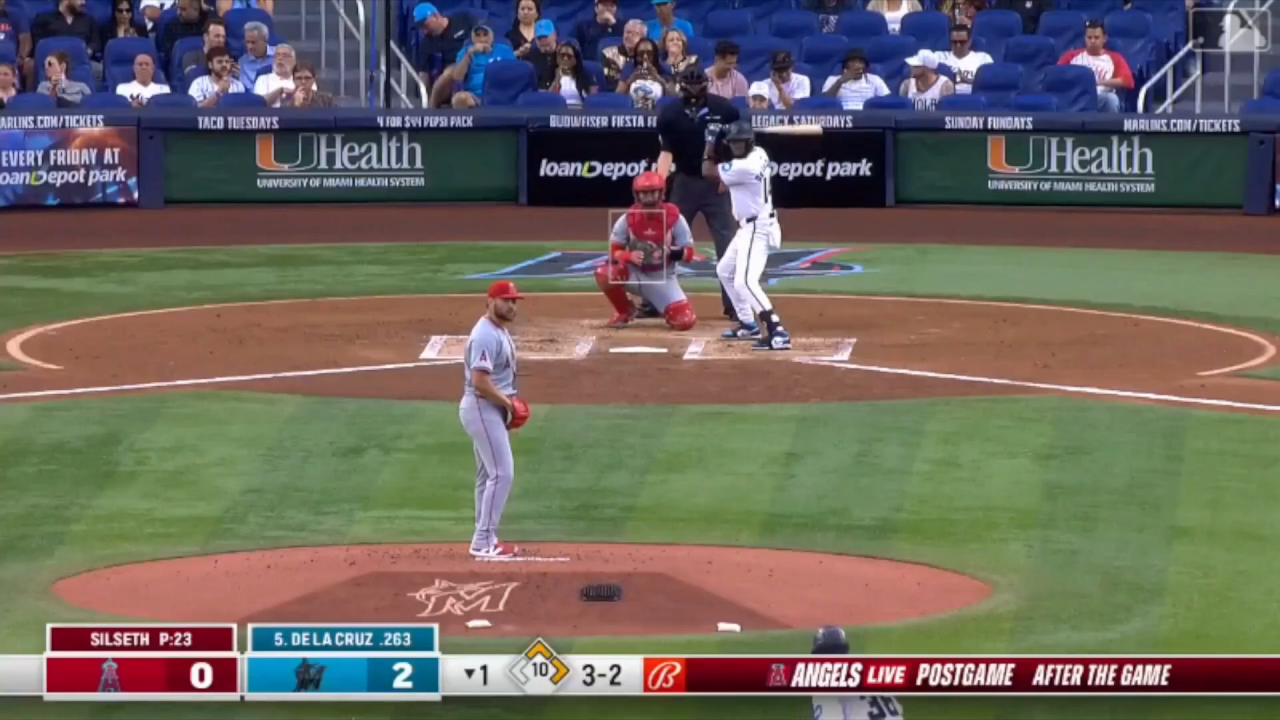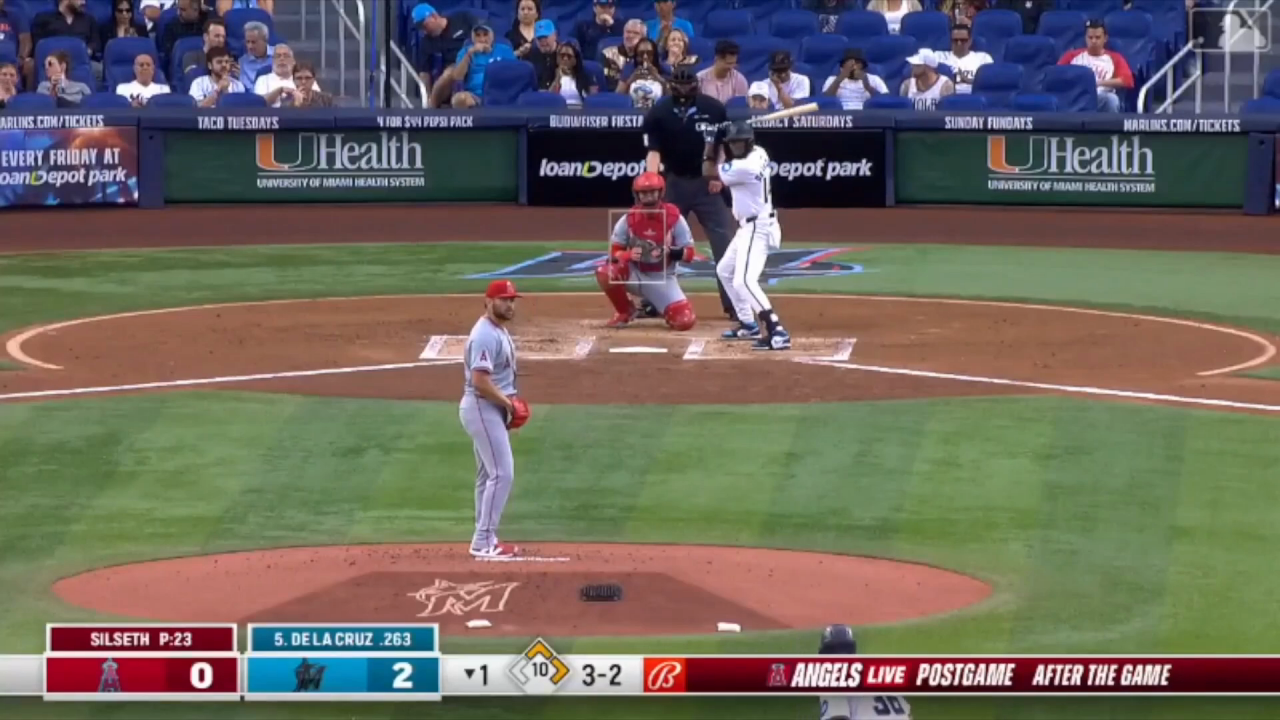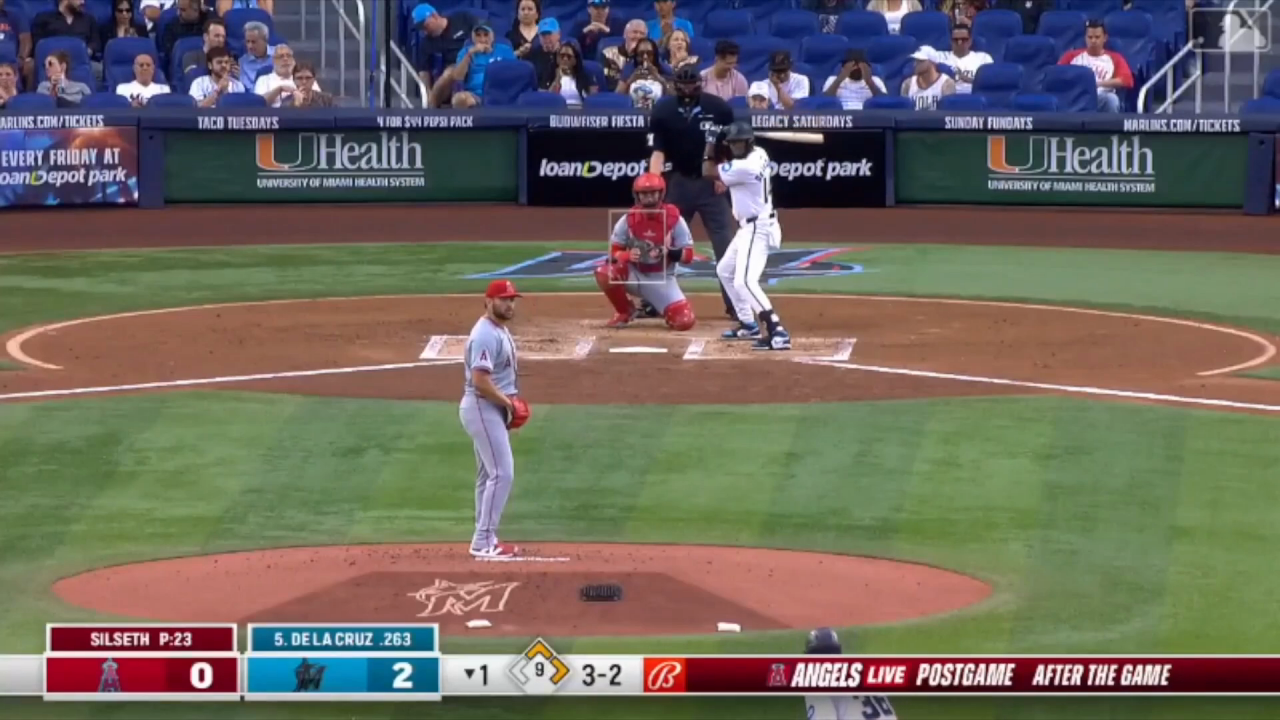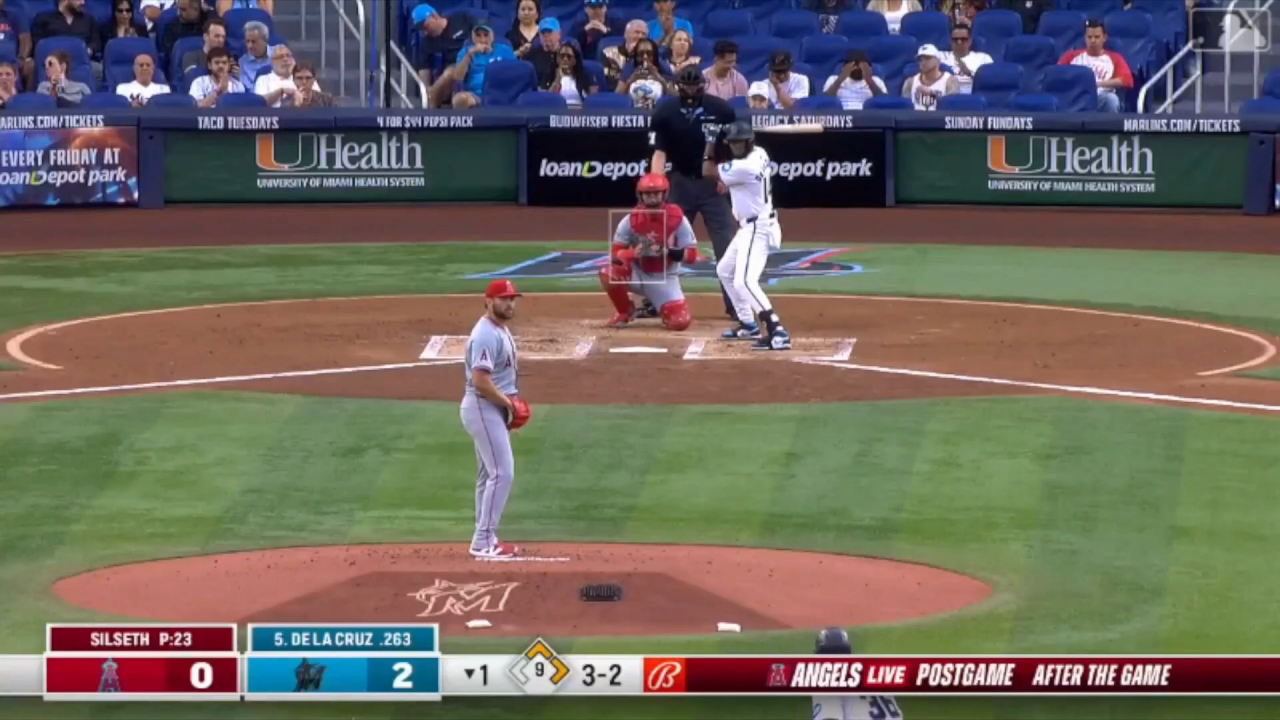
dt=0.3s
person 1, frame 1
left shoulder: (500, 330)
right shoulder: (485, 335)
right elbow: (480, 381)
left wrist: (510, 403)
right wrist: (509, 403)
left hip: (491, 409)
right hip: (482, 409)
left knee: (489, 475)
right knee: (502, 473)
left ankle: (485, 539)
right ankle: (483, 542)
person 1, frame 2
left shoulder: (500, 330)
right shoulder: (485, 335)
right elbow: (480, 381)
left wrist: (510, 404)
right wrist: (509, 404)
left hip: (492, 409)
right hip: (483, 409)
left knee: (489, 475)
right knee: (502, 474)
left ankle: (486, 539)
right ankle: (483, 542)
person 1, frame 3
left shoulder: (500, 330)
right shoulder: (485, 335)
right elbow: (480, 381)
left wrist: (510, 403)
right wrist: (510, 403)
left hip: (492, 409)
right hip: (482, 409)
left knee: (489, 475)
right knee: (502, 474)
left ankle: (486, 539)
right ankle: (483, 542)
person 1, frame 4
left shoulder: (501, 330)
right shoulder: (486, 334)
right elbow: (480, 381)
left wrist: (511, 404)
right wrist: (510, 404)
left hip: (494, 409)
right hip: (483, 409)
left knee: (490, 475)
right knee: (502, 474)
left ankle: (486, 539)
right ankle: (482, 542)
person 2, frame 1
left shoulder: (725, 108)
right shoulder: (670, 113)
right elbow: (667, 151)
right wrist: (660, 180)
left hip: (716, 182)
right hip: (684, 182)
left knee: (727, 243)
left ankle: (734, 304)
person 2, frame 2
left shoulder: (713, 108)
right shoulder: (658, 112)
left elbow: (723, 144)
right elbow: (654, 151)
left wrist: (718, 174)
right wrist: (652, 181)
left hip: (706, 182)
right hip: (674, 181)
left knee: (723, 240)
right knee: (661, 241)
left ankle: (733, 303)
right ankle: (653, 301)
person 2, frame 3
left shoulder: (718, 107)
right shoulder: (663, 112)
right elbow: (658, 152)
left hip: (711, 182)
right hip: (679, 181)
left knee: (725, 242)
left ankle: (735, 303)
person 2, frame 4
left shoulder: (721, 109)
right shoulder: (665, 112)
right elbow: (659, 151)
left hip: (713, 183)
right hip: (680, 182)
left knee: (726, 243)
left ankle: (735, 304)
person 3, frame 1
left shoulder: (745, 167)
right shoulder: (758, 154)
left elbow: (708, 171)
right elbow: (725, 165)
left wrist: (710, 144)
right wrist: (718, 143)
left hip: (757, 229)
right hip: (749, 227)
left knee: (744, 281)
right knee: (725, 271)
left ankle: (777, 333)
right ankle: (749, 324)
person 3, frame 2
left shoulder: (745, 167)
right shoulder: (758, 153)
right elbow: (730, 159)
right wrist: (721, 145)
left hip: (758, 228)
right hip: (750, 226)
left knee: (744, 280)
right knee: (725, 270)
left ankle: (778, 333)
right ankle: (749, 324)
person 3, frame 3
left shoulder: (745, 167)
right shoulder: (758, 154)
left elbow: (708, 171)
right elbow: (729, 161)
right wrist: (721, 147)
left hip: (757, 229)
right hip: (749, 227)
left knee: (744, 281)
right knee: (725, 271)
left ankle: (778, 332)
right ankle: (749, 324)
person 3, frame 4
left shoulder: (744, 167)
right shoulder: (759, 154)
left elbow: (709, 172)
right elbow: (730, 161)
left hip: (758, 229)
right hip: (750, 227)
left knee: (744, 281)
right knee: (725, 271)
left ankle: (777, 333)
right ankle: (748, 324)
person 4, frame 1
left shoulder: (675, 218)
right shoulder: (627, 219)
left elbow: (689, 254)
right elbow: (613, 252)
left wrist: (668, 252)
right wrist: (630, 256)
left hip: (663, 278)
right hip: (635, 275)
left knee: (685, 321)
right knee: (604, 273)
left ankle: (657, 305)
right ankle: (625, 312)
person 4, frame 2
left shoulder: (674, 218)
right shoulder: (628, 219)
left elbow: (689, 254)
right elbow: (614, 252)
left wrist: (668, 251)
right wrist: (629, 255)
left hip: (662, 279)
right hip: (635, 275)
left knee: (684, 321)
right knee: (604, 272)
left ankle: (656, 306)
right ankle: (626, 312)
person 4, frame 3
left shoulder: (674, 219)
right shoulder: (627, 220)
left elbow: (688, 256)
right elbow: (613, 253)
left wrist: (666, 252)
right wrist: (628, 256)
left hip: (662, 279)
right hip: (634, 276)
left knee: (684, 321)
right knee: (604, 272)
left ankle: (657, 307)
right ankle: (626, 312)
person 4, frame 4
left shoulder: (678, 219)
right shoulder: (630, 220)
left elbow: (691, 256)
right elbow: (615, 252)
left wrist: (667, 251)
right wrist: (633, 253)
left hip: (665, 279)
right hip: (637, 275)
left knee: (680, 322)
right knee: (607, 273)
left ankle: (658, 306)
right ankle: (626, 312)
